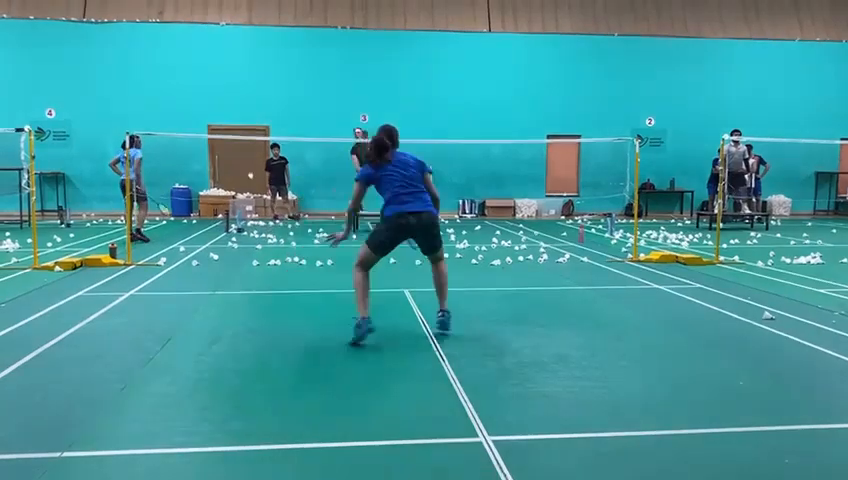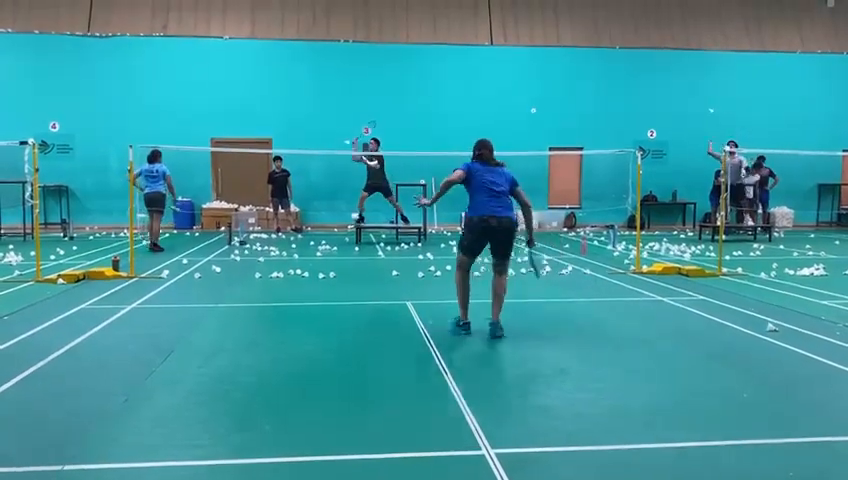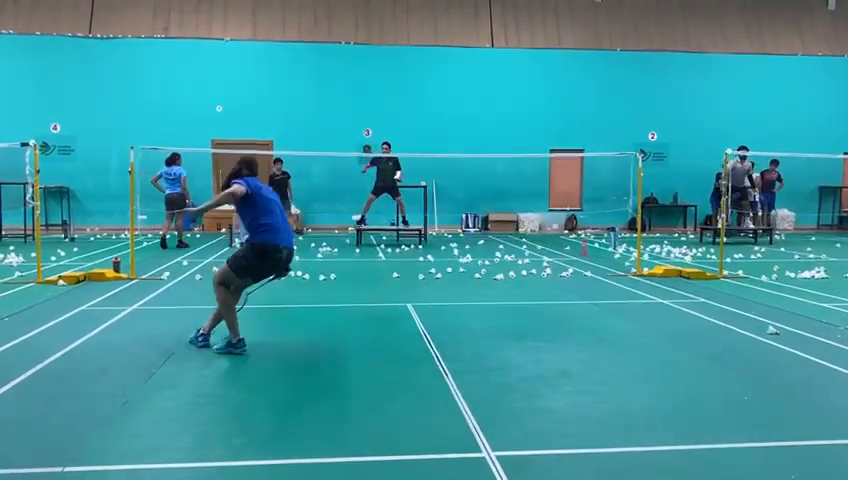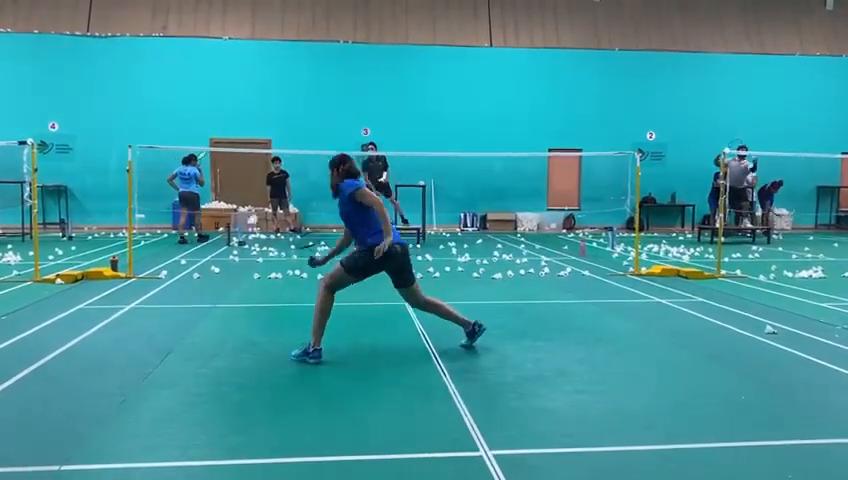
dt=1s
person 1, frame 1
left shoulder: (371, 166)
right shoulder: (414, 160)
left elbow: (355, 203)
right elbow: (434, 195)
left wrist: (347, 231)
left hip: (393, 220)
right hip: (425, 218)
left knee: (361, 266)
right knee: (438, 260)
left ankle: (363, 319)
right ankle: (443, 312)
person 1, frame 2
left shoulder: (469, 168)
right shoulder: (506, 174)
left elbow: (451, 180)
right elbow: (526, 205)
left wrist: (431, 201)
right wrist: (529, 234)
left hip: (478, 221)
right hip: (506, 222)
left knee: (462, 269)
right knee: (500, 272)
left ankle: (463, 321)
right ankle: (496, 322)
person 1, frame 3
left shoulder: (242, 181)
right shoulder: (266, 189)
left elbow: (235, 192)
right elbow: (285, 223)
left wrist: (202, 209)
left hip: (264, 246)
right hip: (284, 252)
left knee: (220, 281)
right knee: (234, 286)
left ankle: (236, 341)
right ankle: (207, 331)
person 1, frame 4
left shoulder: (349, 186)
right shoulder: (347, 194)
left elbow: (376, 202)
right elbow: (349, 238)
left wrist: (388, 237)
right wrist: (325, 258)
left hip: (378, 250)
right hip: (398, 249)
left knee: (327, 286)
right knee: (418, 301)
left ankle: (314, 349)
right ankle: (470, 327)
